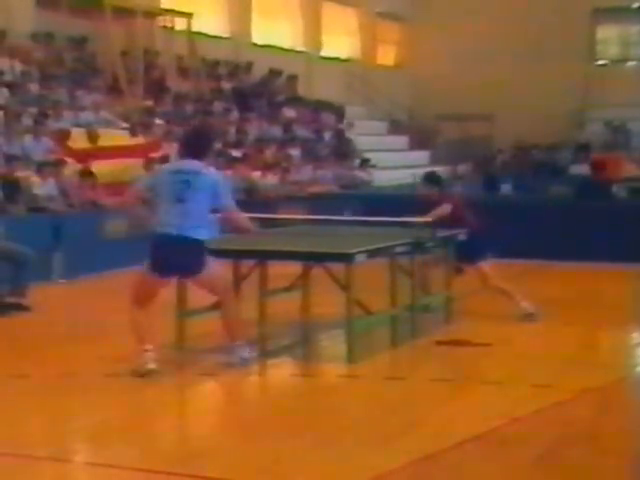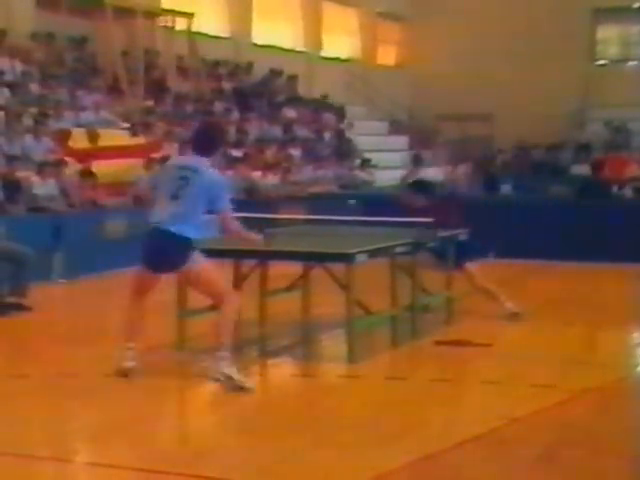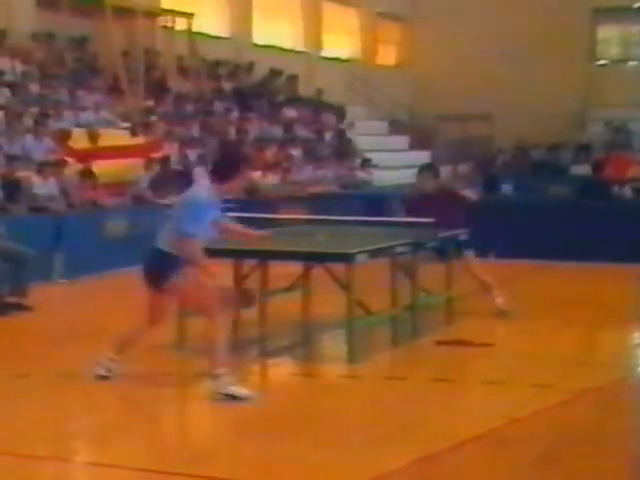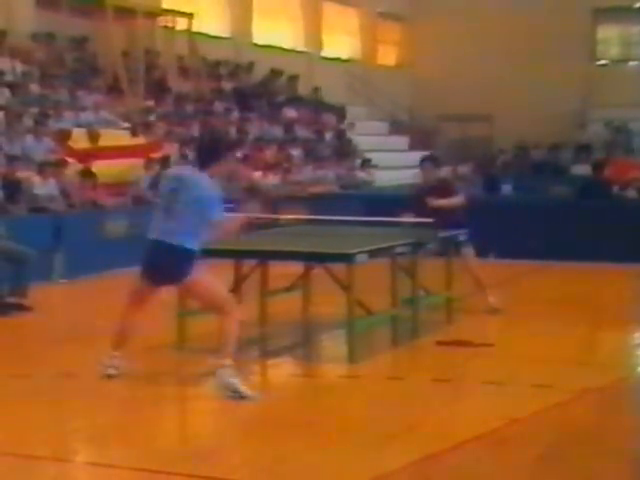
dt=0.2s
person 1, frame 1
left shoulder: (162, 172)
right shoulder: (214, 178)
left elbow: (129, 198)
right elbow: (234, 217)
right wrist: (250, 227)
left hip: (161, 249)
right hip: (191, 252)
left knee: (138, 303)
right knee: (227, 294)
left ankle: (147, 355)
right ankle: (239, 349)
person 1, frame 2
left shoulder: (169, 166)
right shoulder: (214, 178)
left elbow: (148, 194)
right elbow: (229, 225)
right wrist: (253, 238)
left hip: (154, 242)
right hip: (178, 247)
left knee: (137, 298)
right knee: (229, 299)
left ankle: (129, 355)
right ankle: (223, 364)
person 1, frame 3
left shoulder: (208, 195)
right shoulder: (202, 201)
left elbow: (220, 225)
right elbow: (188, 248)
left wrist: (255, 234)
right wrist: (216, 279)
left hip: (157, 262)
right hip: (168, 265)
left knee: (152, 321)
right knee: (217, 314)
left ankle: (109, 362)
right ankle: (222, 379)
person 1, frame 4
left shoulder: (173, 175)
right shoulder: (208, 188)
right elbow: (221, 231)
right wrist: (245, 215)
left hip: (154, 256)
right hip: (180, 260)
left knee: (133, 306)
right knee: (231, 311)
left ankle: (113, 360)
right ankle: (227, 373)
person 2, frame 1
left shoulder: (447, 200)
right shoulder: (437, 203)
left elbow: (446, 210)
left wrist: (428, 218)
left hip: (470, 242)
right hip: (454, 242)
left knee: (490, 281)
left ankle: (522, 304)
person 2, frame 2
left shoulder: (441, 205)
right shoulder: (414, 208)
left hip: (458, 247)
right hip: (439, 249)
left knee: (477, 282)
left ankle: (507, 303)
person 2, frame 3
left shoulder: (447, 193)
right shoulder: (416, 200)
left elbow: (472, 198)
right elbow: (408, 219)
left wrist: (462, 194)
left hip: (457, 237)
left knee: (474, 271)
left ankle: (498, 298)
person 2, frame 4
left shoulder: (446, 184)
right shoulder: (420, 192)
left elbow: (461, 200)
right elbow: (414, 215)
left wrist: (440, 202)
left hip: (456, 228)
right hip: (436, 230)
left knee: (471, 265)
left ankle: (488, 296)
